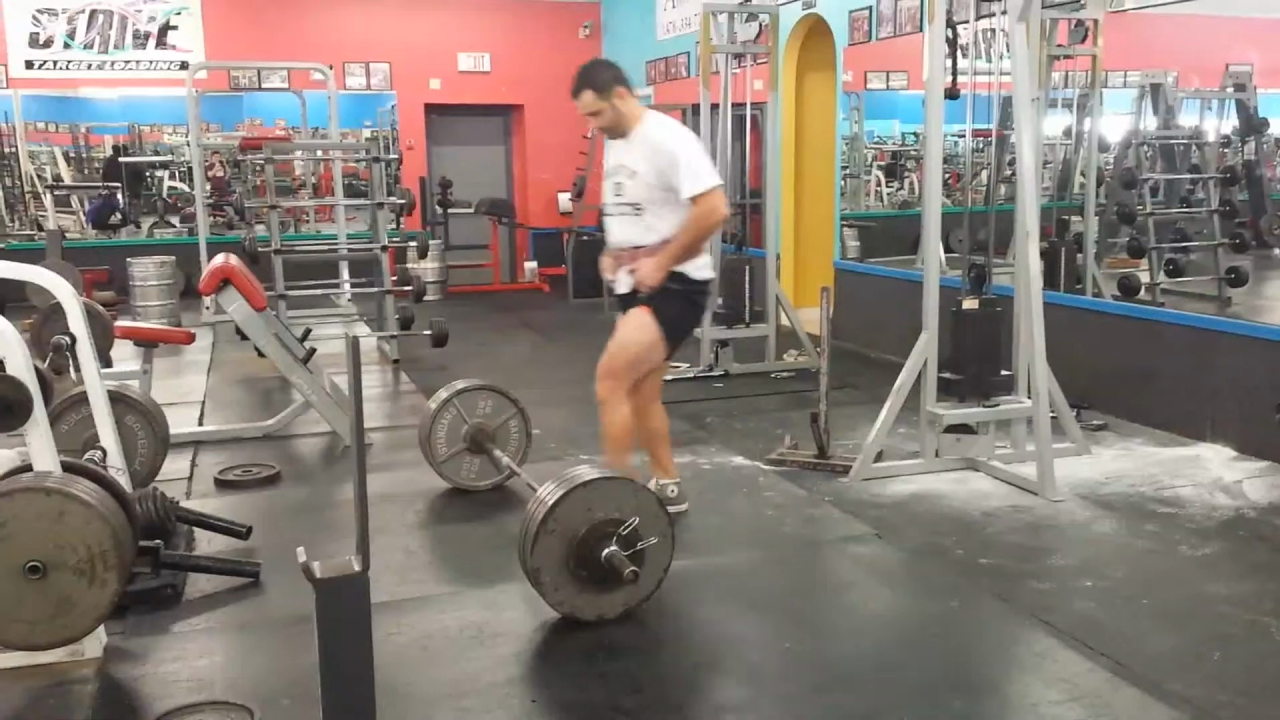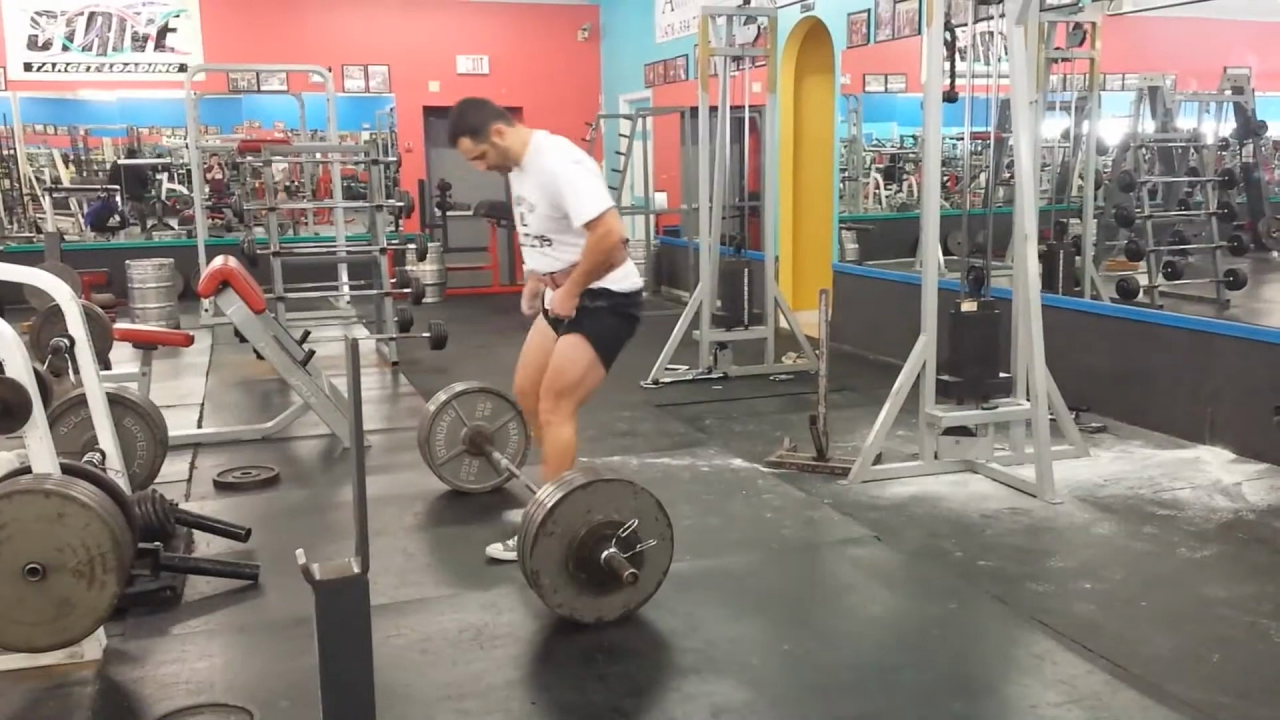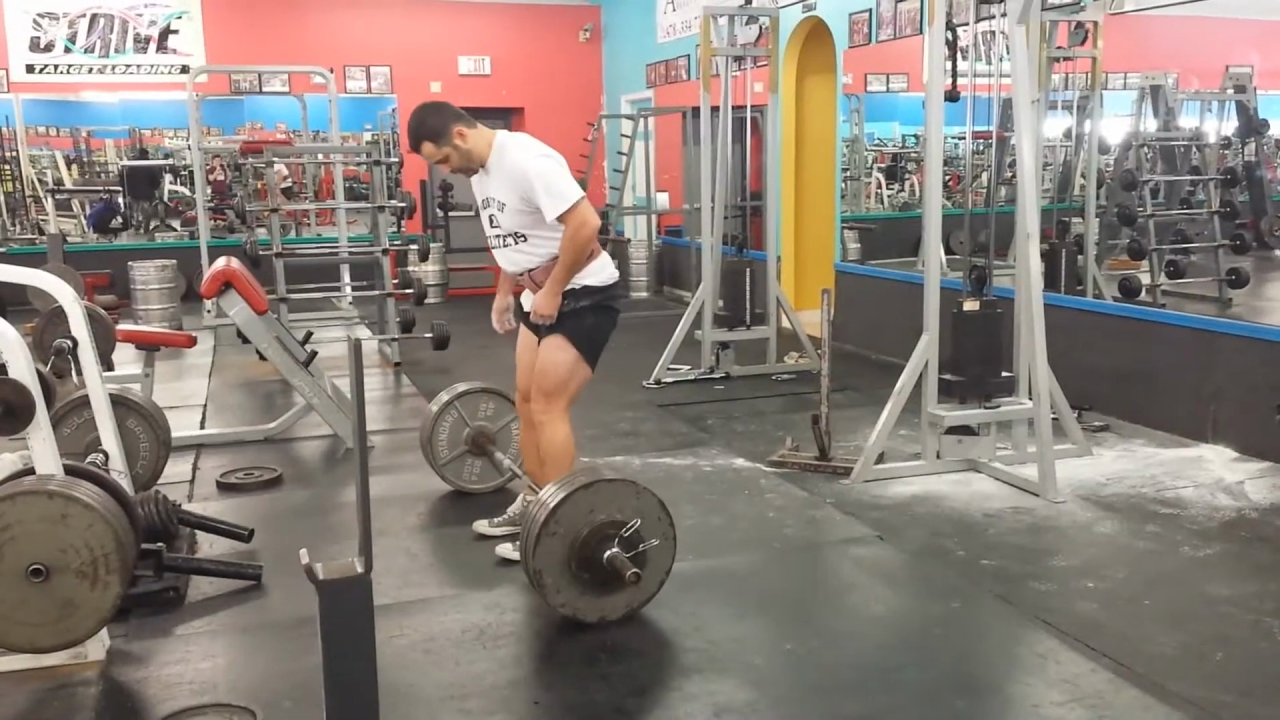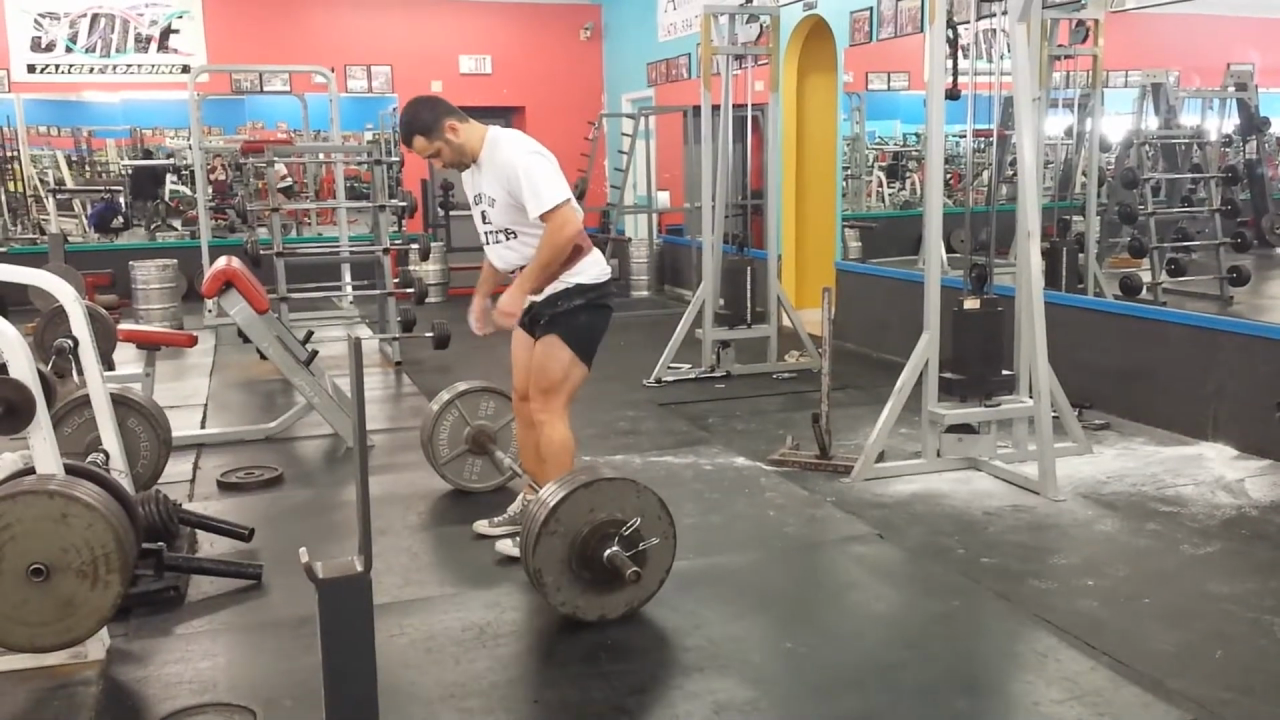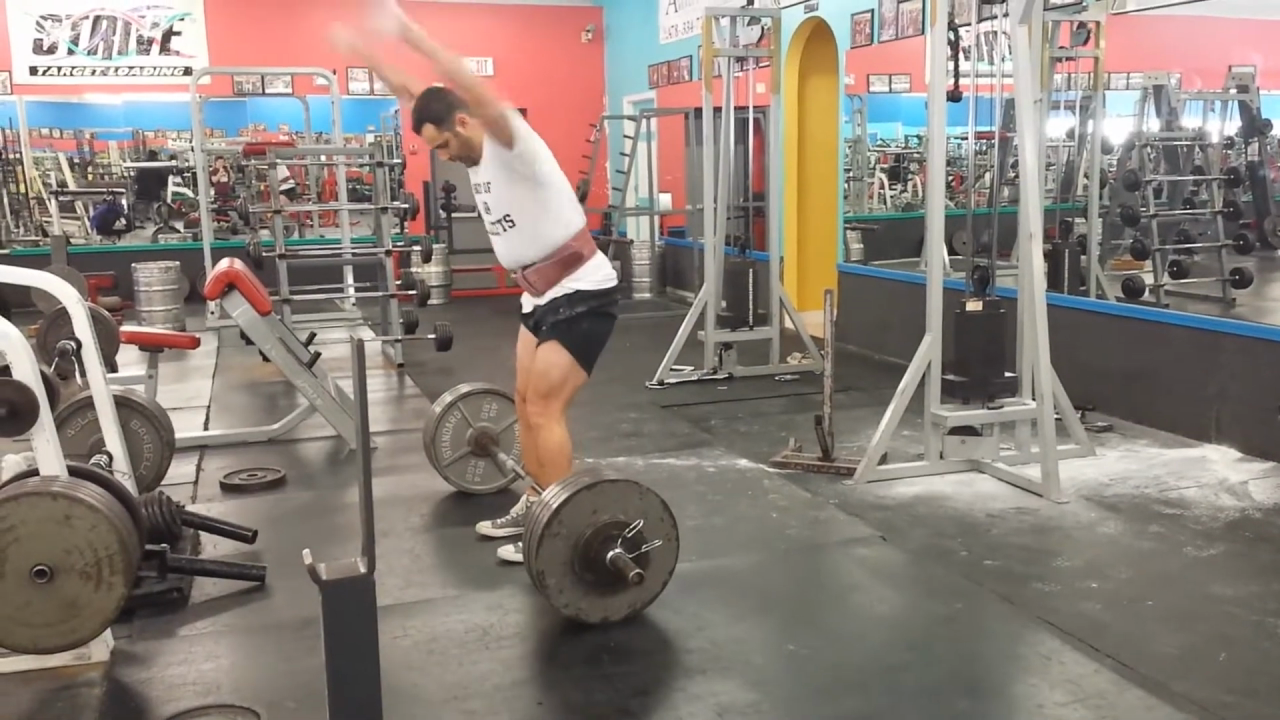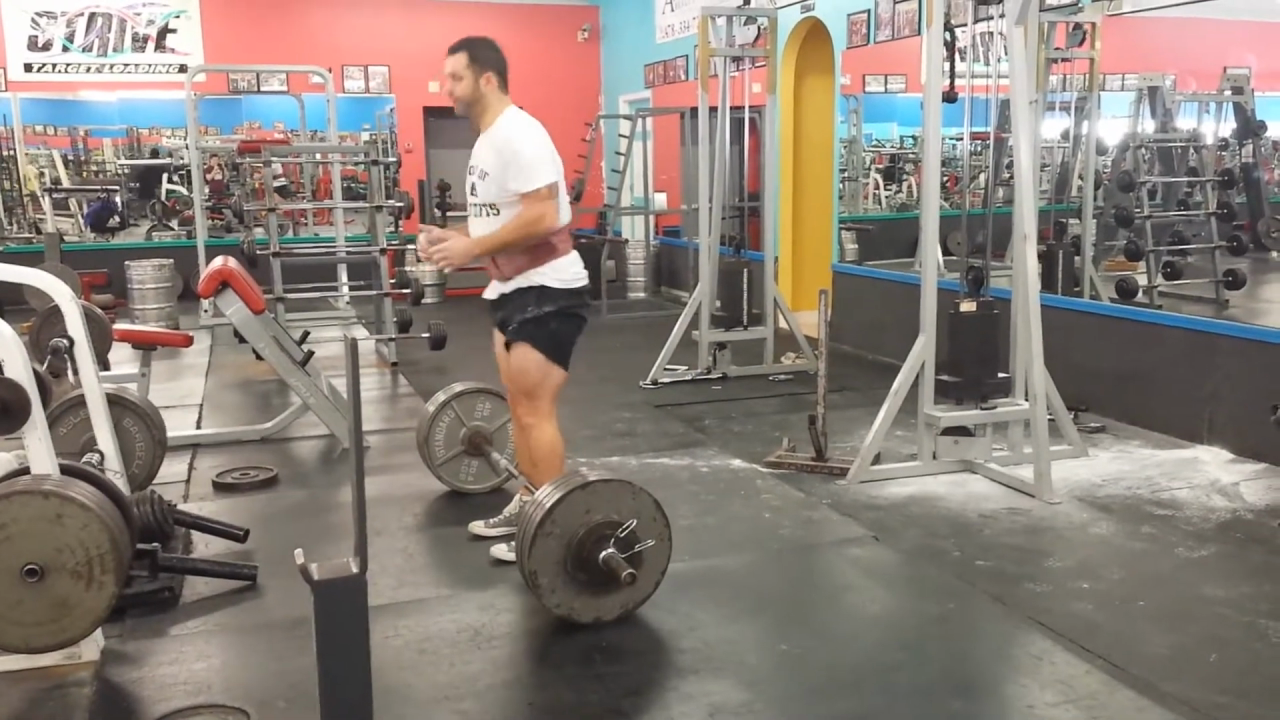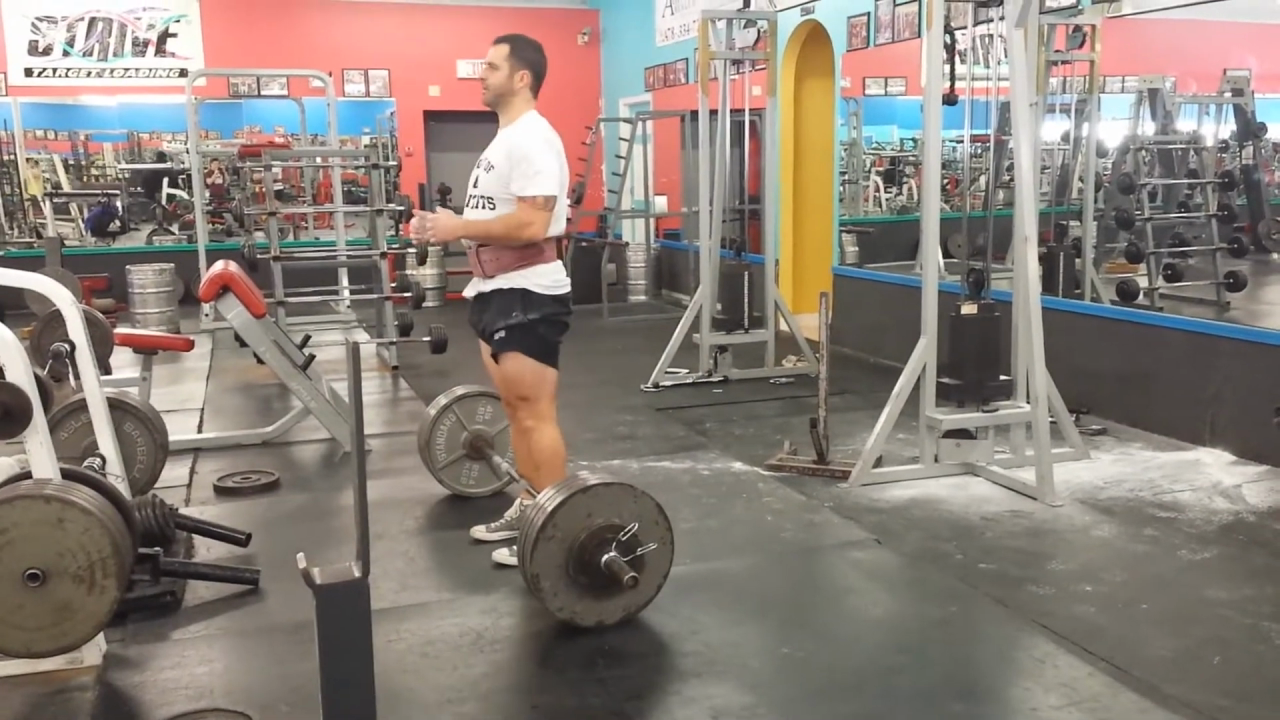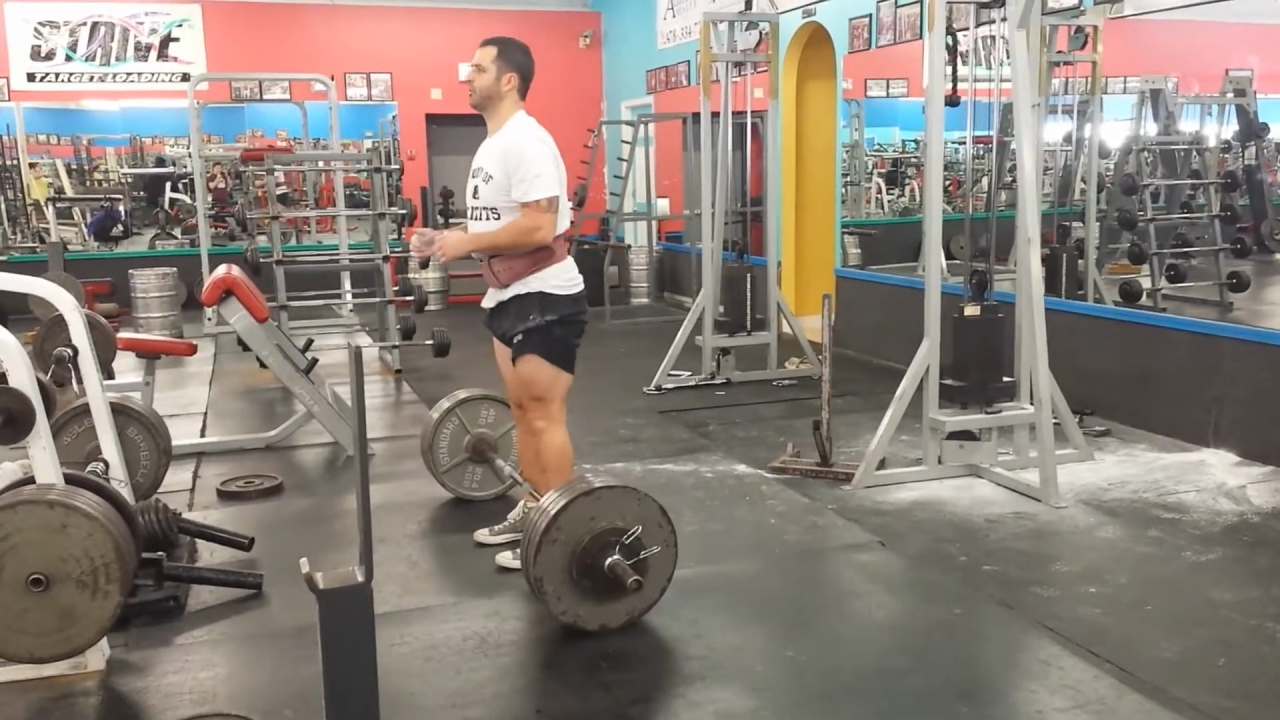
dt=0.4s
person 1, frame 1
left shoulder: (669, 139)
right shoulder: (615, 146)
left elbow: (713, 209)
left wrist: (662, 263)
right wrist: (612, 251)
left hip: (675, 284)
right hip: (636, 284)
left knee: (611, 379)
right knee: (638, 388)
right ankle: (667, 486)
person 1, frame 2
left shoulder: (559, 163)
right shoulder: (520, 165)
left elbow: (610, 233)
left wrist: (570, 290)
right wrist: (535, 278)
left hip: (605, 298)
right hip: (567, 296)
left knee: (554, 405)
right knee: (526, 393)
person 1, frame 3
left shoulder: (527, 160)
right shoulder: (481, 171)
left elbow: (585, 223)
left wrist: (554, 292)
right wrist: (505, 292)
left hip: (583, 292)
right hip: (542, 295)
left knee: (547, 407)
right knee: (526, 401)
right ankle: (534, 503)
person 1, frame 4
left shoulder: (516, 156)
right shoulder: (472, 167)
left elbow: (565, 226)
left wrist: (516, 293)
right wrist: (483, 294)
left hip: (576, 291)
right hip: (538, 293)
left knee: (546, 406)
right knee: (524, 400)
right ankle: (533, 503)
person 1, frame 5
left shoulder: (510, 143)
right shoulder: (482, 150)
left elbow: (484, 97)
right elbow: (424, 103)
right wrist: (374, 56)
left hip: (581, 293)
right hip: (544, 293)
left knee: (543, 409)
right knee: (527, 404)
right ankle: (534, 504)
person 1, frame 6
left shoulder: (518, 135)
right shoulder: (487, 140)
left elbow: (542, 217)
left wrist: (471, 249)
right wrist: (454, 238)
left hip: (547, 290)
right hip: (516, 289)
left knee: (535, 411)
right knee: (519, 406)
right ankle: (530, 505)
person 1, frame 7
left shoulder: (533, 139)
right shoulder: (507, 138)
left elbow: (532, 223)
left wrist: (459, 227)
right wrist: (449, 223)
left hip: (528, 295)
right hip: (497, 292)
left knee: (535, 415)
right knee: (516, 410)
right ankle: (529, 508)
person 1, frame 8
left shoulder: (525, 142)
right shoulder: (491, 145)
left elbow: (538, 228)
left wrist: (464, 243)
right wrist: (445, 235)
left hip: (544, 297)
right hip: (508, 297)
left knee: (544, 417)
right knee: (523, 412)
right ankle: (533, 511)
